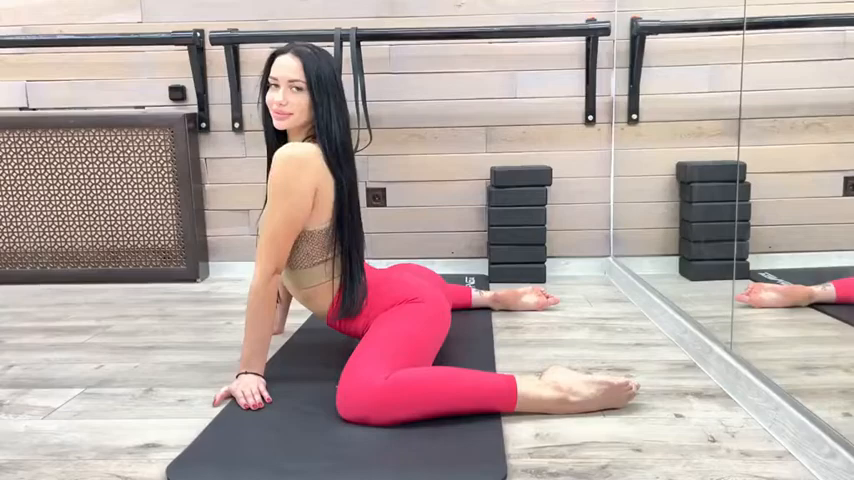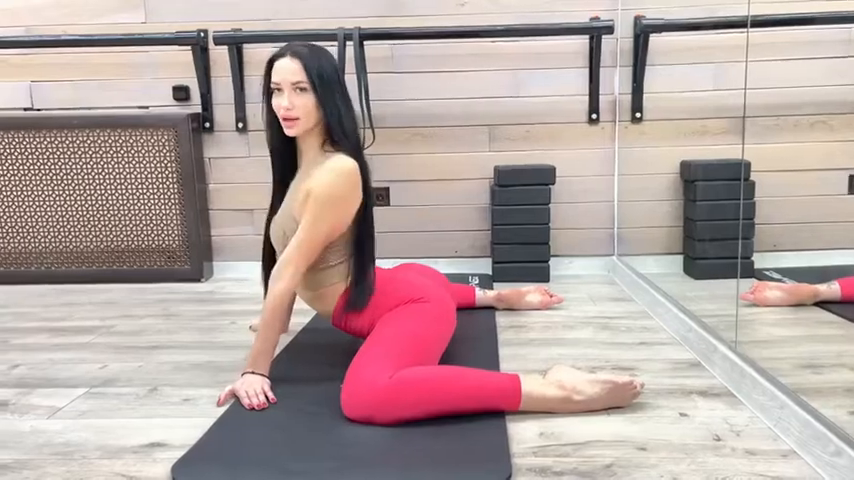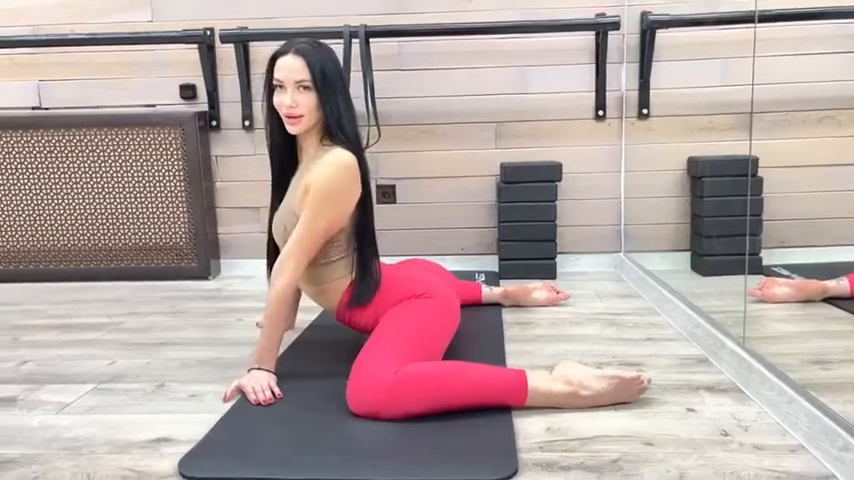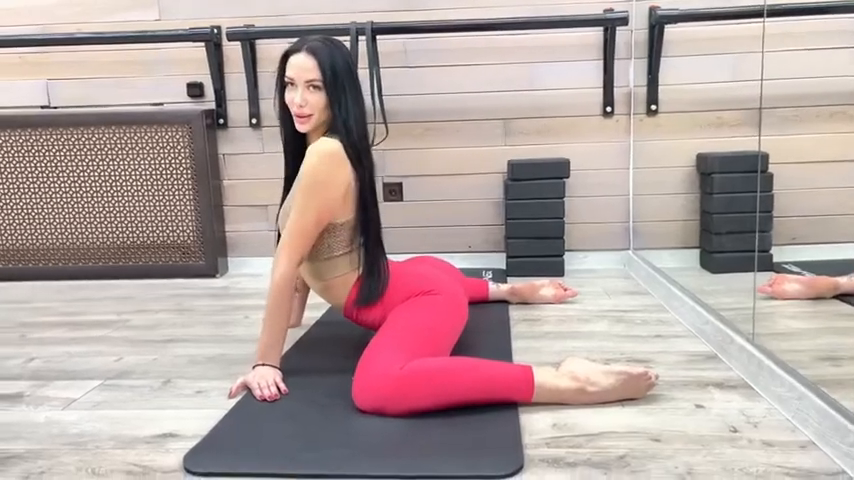
dt=0.4s
person 1, frame 1
left shoulder: (295, 159)
right shoulder: (313, 156)
left elbow: (265, 272)
right elbow: (288, 260)
left wrist: (250, 369)
right wrist: (277, 318)
left hip: (403, 303)
right hip: (388, 287)
left knee: (360, 398)
left ankle: (549, 389)
right ankle: (494, 297)
person 1, frame 2
left shoulder: (337, 172)
right shoulder: (304, 161)
left elbow: (287, 273)
right elbow: (291, 266)
left wrist: (255, 370)
right wrist: (277, 321)
left hip: (408, 303)
right hip: (394, 288)
left knee: (365, 398)
left ankle: (553, 390)
right ankle: (496, 296)
person 1, frame 3
left shoulder: (335, 165)
right shoulder: (303, 156)
left elbow: (288, 269)
right elbow: (297, 263)
left wrist: (262, 365)
right wrist: (284, 317)
left hip: (412, 297)
right hip: (398, 285)
left knee: (371, 393)
left ankle: (560, 384)
right ankle: (501, 293)
person 1, frame 4
left shoulder: (326, 155)
right shoulder: (320, 150)
left elbow: (287, 262)
right elbow: (308, 254)
left wrist: (266, 361)
right wrist: (294, 311)
left hip: (420, 295)
right hip: (410, 280)
left knee: (378, 389)
left ankle: (568, 381)
right ankle: (509, 290)
